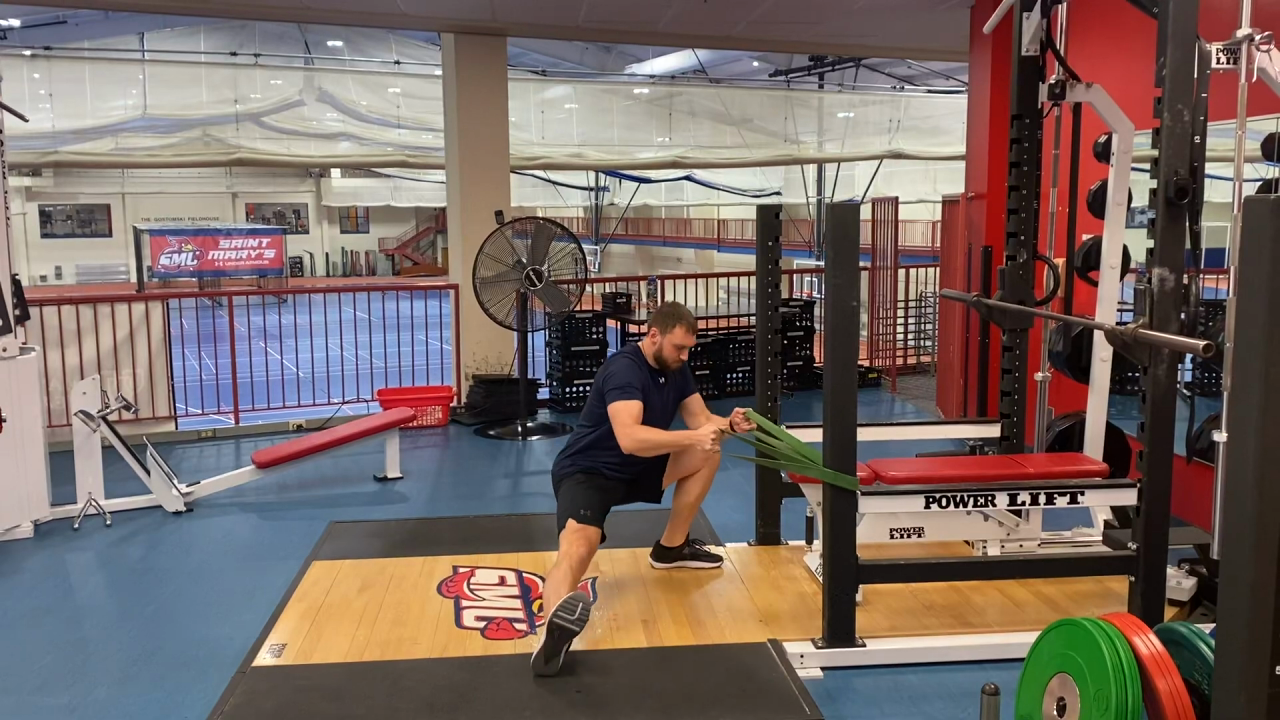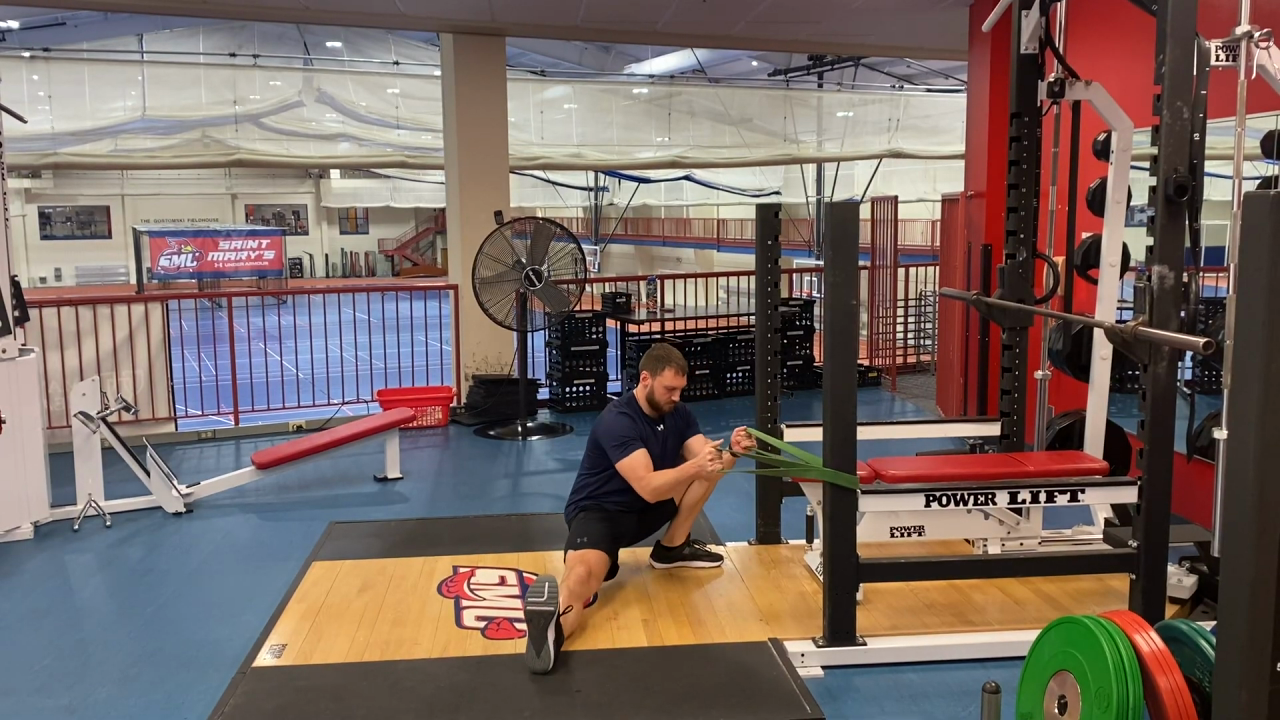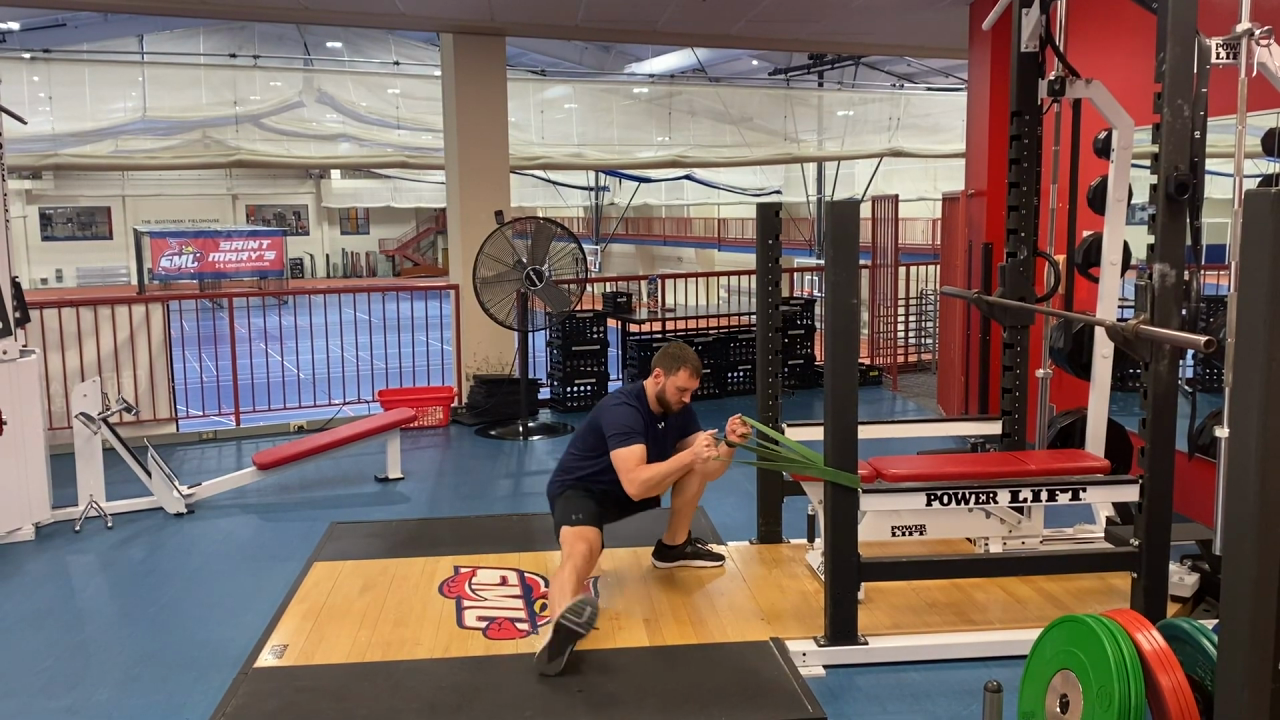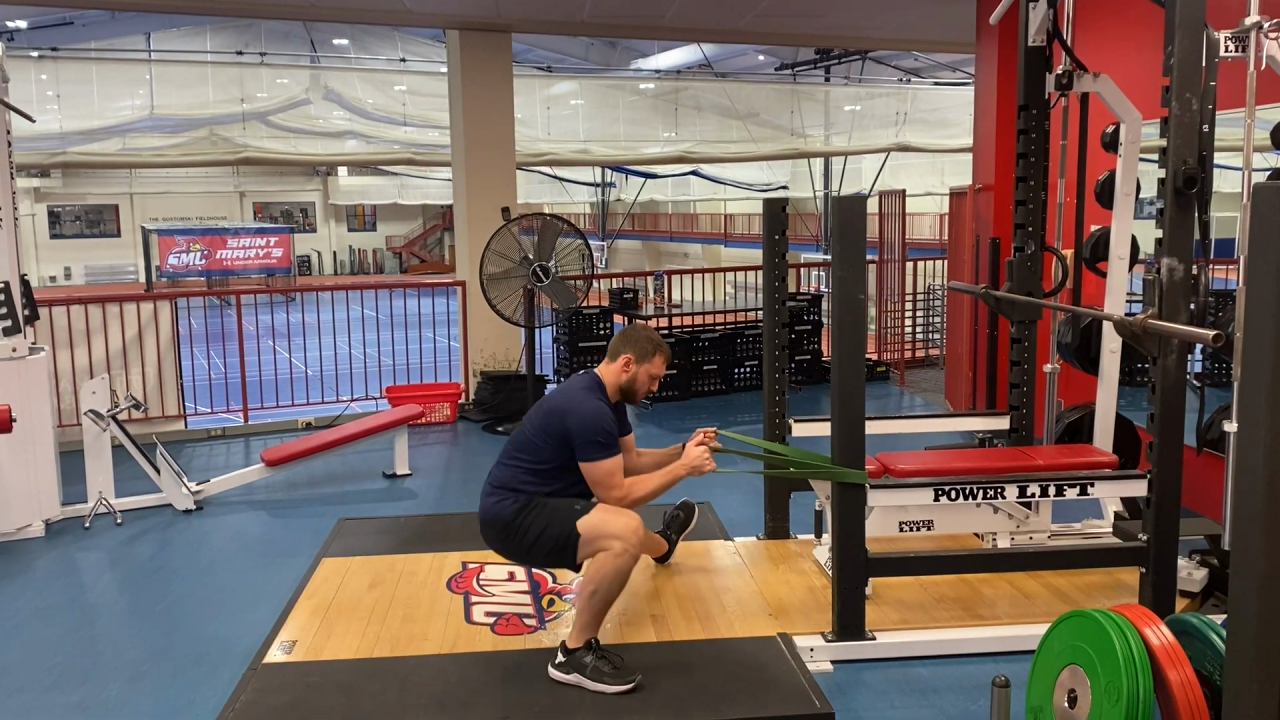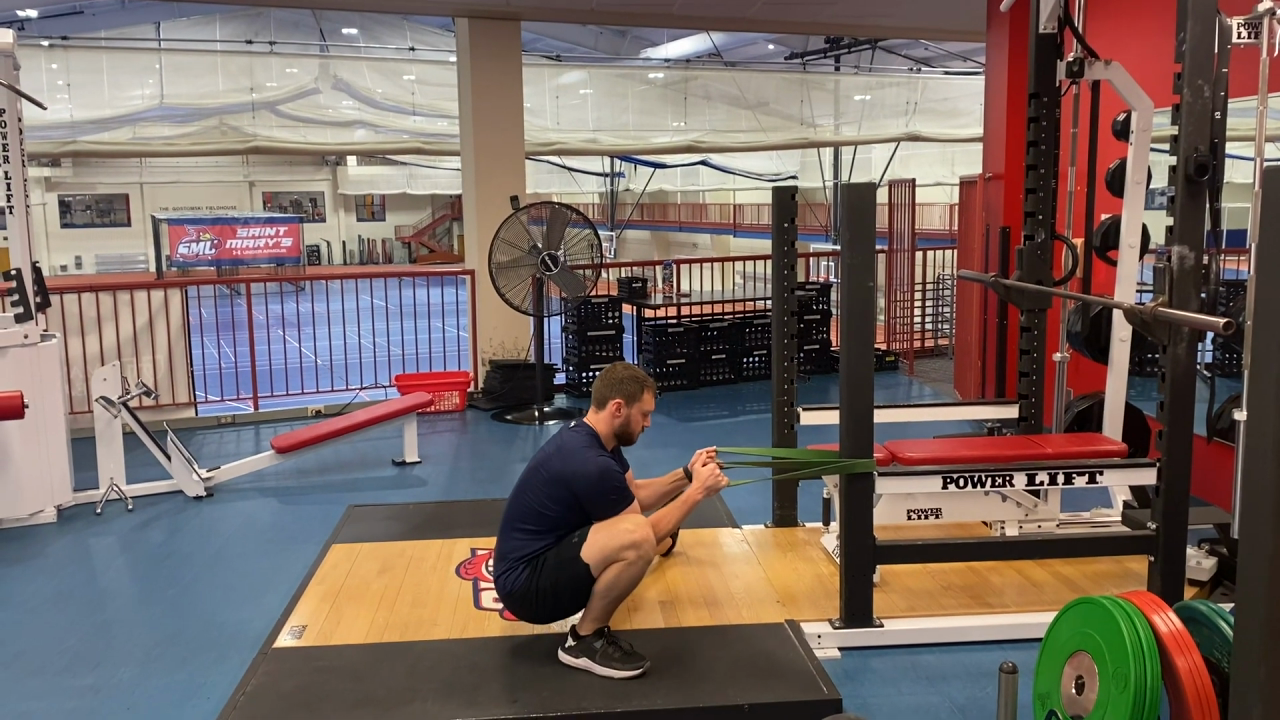
dt=1s
person 1, frame 1
left shoulder: (676, 369)
right shoulder: (624, 369)
left elbow: (699, 419)
right elbow: (629, 438)
left wrist: (728, 424)
right wrist: (693, 437)
left hip: (633, 468)
right hip: (586, 472)
left knee: (707, 457)
right knee: (576, 550)
left ankle: (672, 547)
right ankle: (554, 629)
person 1, frame 2
left shoulder: (678, 414)
right shoulder: (617, 421)
left elbow: (706, 468)
right elbow: (648, 487)
left wrist: (730, 452)
right wrist: (695, 465)
left hip: (644, 509)
right hip: (598, 512)
left knee: (710, 469)
right knee: (582, 575)
left ankle: (672, 547)
person 1, frame 3
left shoulder: (678, 409)
right shoulder: (621, 409)
left elbow: (706, 468)
right elbow: (635, 485)
left wrist: (728, 444)
right wrist: (689, 455)
left hip: (625, 491)
right hip: (578, 490)
left knee: (701, 465)
right knee: (581, 550)
left ankle: (673, 545)
right ankle: (561, 629)
person 1, frame 4
left shoulder: (605, 396)
right shoulder: (587, 408)
left elbow: (630, 461)
right elbow: (616, 496)
left wrist: (684, 450)
right wrist: (682, 468)
left hip: (531, 498)
right hip: (511, 516)
left knee: (618, 514)
right knee: (625, 533)
left ankle: (661, 545)
right ankle: (576, 652)
person 1, frame 5
left shoulder: (590, 437)
right shoulder: (590, 465)
left elbow: (633, 494)
right elbow: (639, 533)
left wrist: (687, 474)
right wrist: (697, 491)
left hip: (542, 554)
right hip: (526, 583)
right knee: (637, 537)
left ankle: (665, 542)
right ankle: (586, 639)
